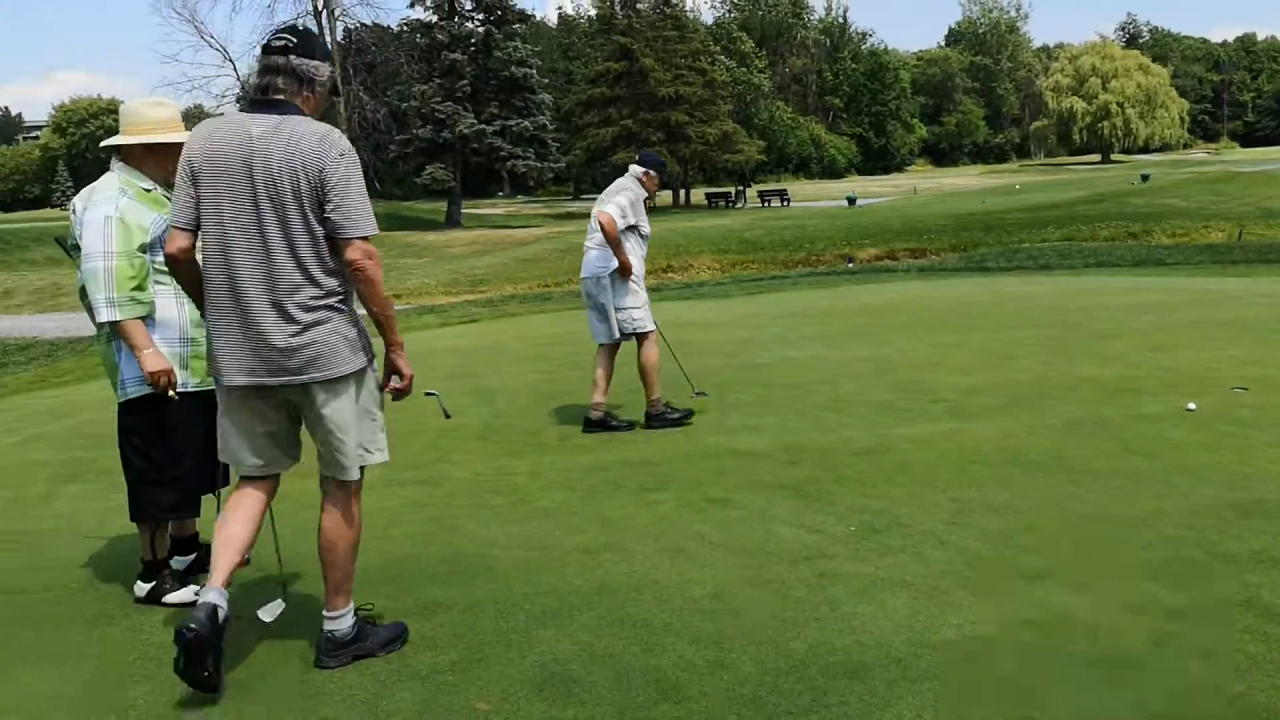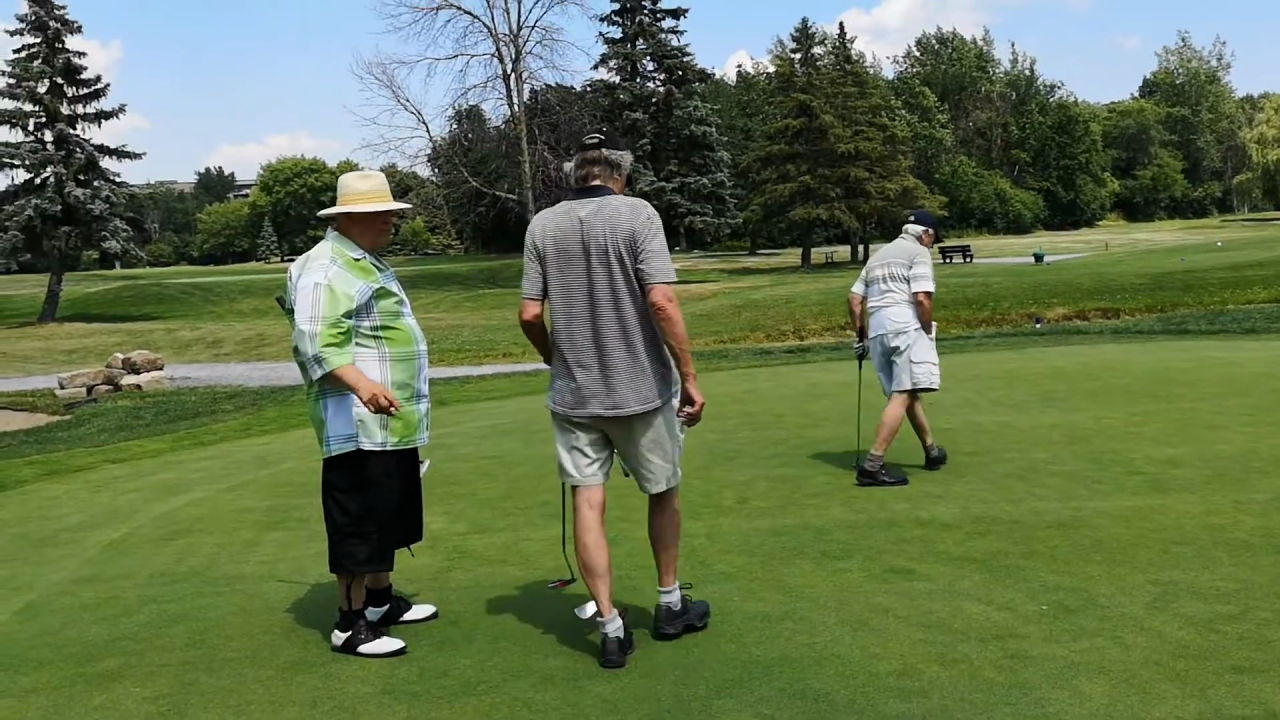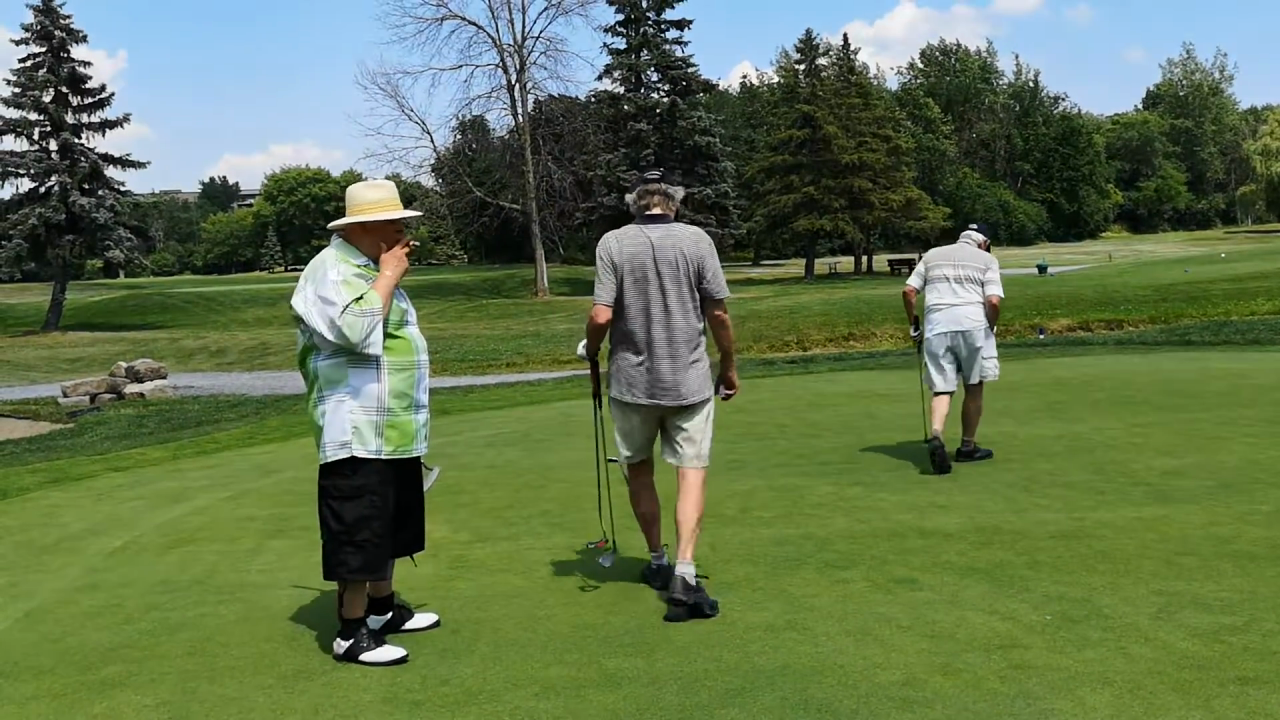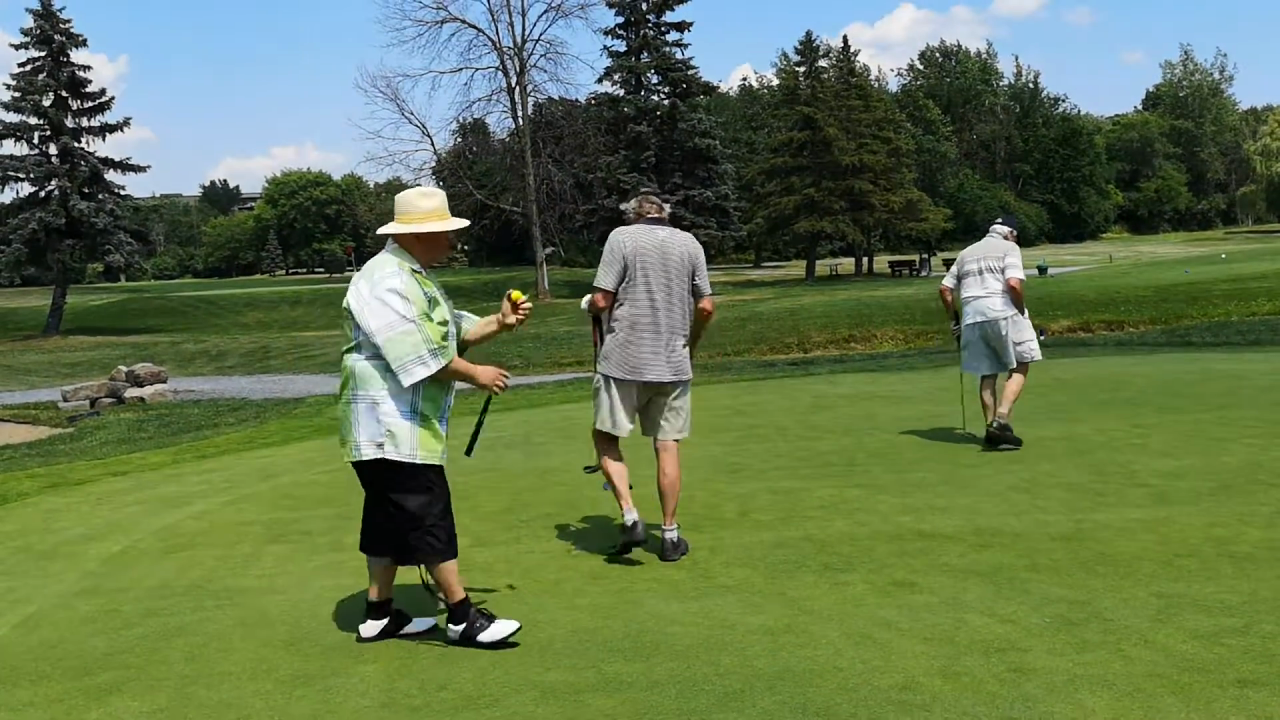
dt=1s
person 1, frame 1
left shoulder: (203, 140)
right shoulder: (326, 143)
left elbow: (177, 248)
right elbow: (359, 256)
right wrist: (396, 346)
left hip: (240, 354)
right hip: (325, 350)
left knee: (256, 482)
right knee: (343, 486)
left ankle: (211, 605)
right ankle: (340, 628)
person 1, frame 2
left shoulder: (542, 224)
right shoulder: (637, 213)
left elbow: (529, 315)
right elbow: (662, 302)
right wrist: (688, 376)
left hip: (572, 392)
right hip: (641, 387)
left knee: (588, 504)
right knee: (662, 492)
left ankle: (610, 627)
right ankle: (670, 604)
person 1, frame 3
left shoulder: (612, 243)
right shoulder: (697, 239)
left elbow: (601, 316)
right elbow: (718, 314)
left wrist: (590, 348)
right wrist: (728, 368)
left hip: (631, 381)
right hip: (688, 381)
left knee: (639, 471)
right knee: (691, 475)
left ankle: (658, 562)
right ankle: (684, 575)
person 1, frame 4
left shoulder: (621, 237)
right shoulder: (689, 243)
left elbow: (602, 301)
right elbow: (705, 308)
left wrist: (590, 305)
right wrist: (689, 344)
left hip: (623, 361)
right hip: (672, 363)
left knee: (606, 440)
right knee: (667, 446)
left ankle: (630, 517)
right ankle: (670, 535)
person 2, frame 1
left shoulder: (152, 196)
right shoulder: (111, 201)
right elbow: (111, 289)
right wrist: (146, 350)
left hip: (190, 366)
right hip: (158, 369)
left knee: (188, 465)
right knee: (160, 473)
left ankle: (186, 549)
right ankle: (153, 573)
person 2, frame 2
left shoulder: (366, 261)
right shoulder: (325, 267)
right elbow: (318, 343)
right wrist: (363, 386)
left hip: (391, 422)
right hip: (357, 424)
left knee: (385, 517)
right knee: (359, 521)
left ankle: (380, 600)
right ankle: (351, 624)
person 2, frame 3
left shoulder: (372, 269)
right shoulder: (331, 269)
right elbow: (357, 330)
right wrist: (389, 277)
left hip: (394, 429)
right hip: (356, 430)
left knee: (389, 523)
right knee: (358, 529)
left ankle: (383, 608)
right ankle: (352, 632)
person 2, frame 4
left shoulder: (416, 275)
right shoulder: (386, 278)
left elbow: (449, 330)
right elbow: (417, 352)
left wrist: (497, 322)
right wrist: (475, 373)
left hip: (406, 425)
right hip: (391, 427)
left knee: (393, 518)
right knee: (426, 516)
left ankle: (378, 615)
right ankle: (463, 615)
person 3, frame 1
left shoulder: (620, 190)
right shoulder: (630, 192)
right elbow: (605, 220)
left wrist: (622, 262)
right wrist: (623, 260)
left hip: (596, 274)
right hip: (614, 274)
left knee: (609, 343)
right knee: (647, 337)
left ankle: (597, 413)
right ankle: (656, 408)
person 3, frame 2
left shoulder: (878, 255)
right shoulder: (919, 253)
left elbow: (855, 299)
right elbow: (922, 299)
left wrist: (859, 336)
right wrist: (928, 331)
left hip: (878, 330)
right hip: (907, 328)
left knee: (909, 392)
right knee: (902, 396)
left ankle: (932, 451)
right ankle: (872, 464)
person 3, frame 3
left shoulder: (932, 255)
right shoulder: (987, 259)
left elbow: (909, 291)
right elbow: (993, 301)
left wrist: (914, 325)
right wrist: (990, 327)
left hip: (937, 328)
right hip: (972, 326)
left knee: (942, 390)
right knee: (974, 387)
left ankle: (936, 436)
right ankle: (967, 447)
person 3, frame 4
left shoulder: (966, 253)
right shoulder: (1009, 248)
left elbow: (945, 289)
right elbow: (1013, 284)
left wrist: (954, 319)
right wrist: (1022, 312)
left hip: (972, 319)
right hip: (1002, 314)
left knee: (987, 374)
right knee: (1019, 369)
left ankle: (993, 429)
right ankle: (1000, 421)
